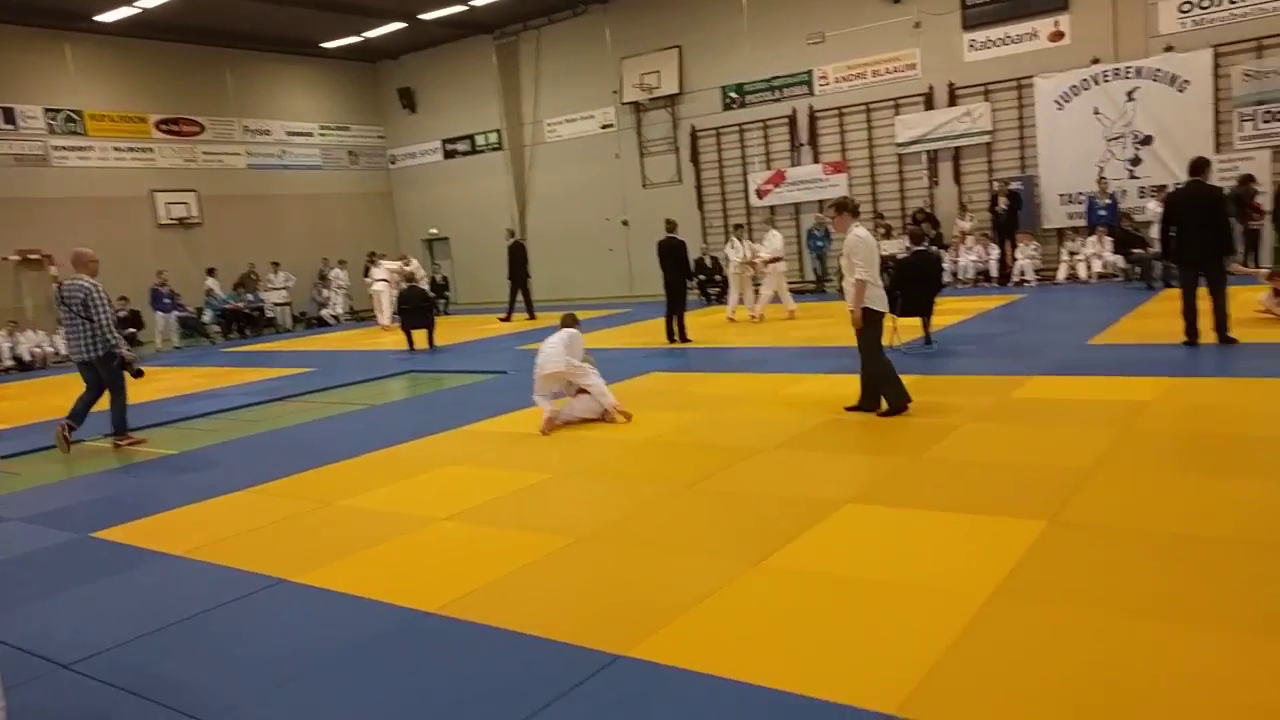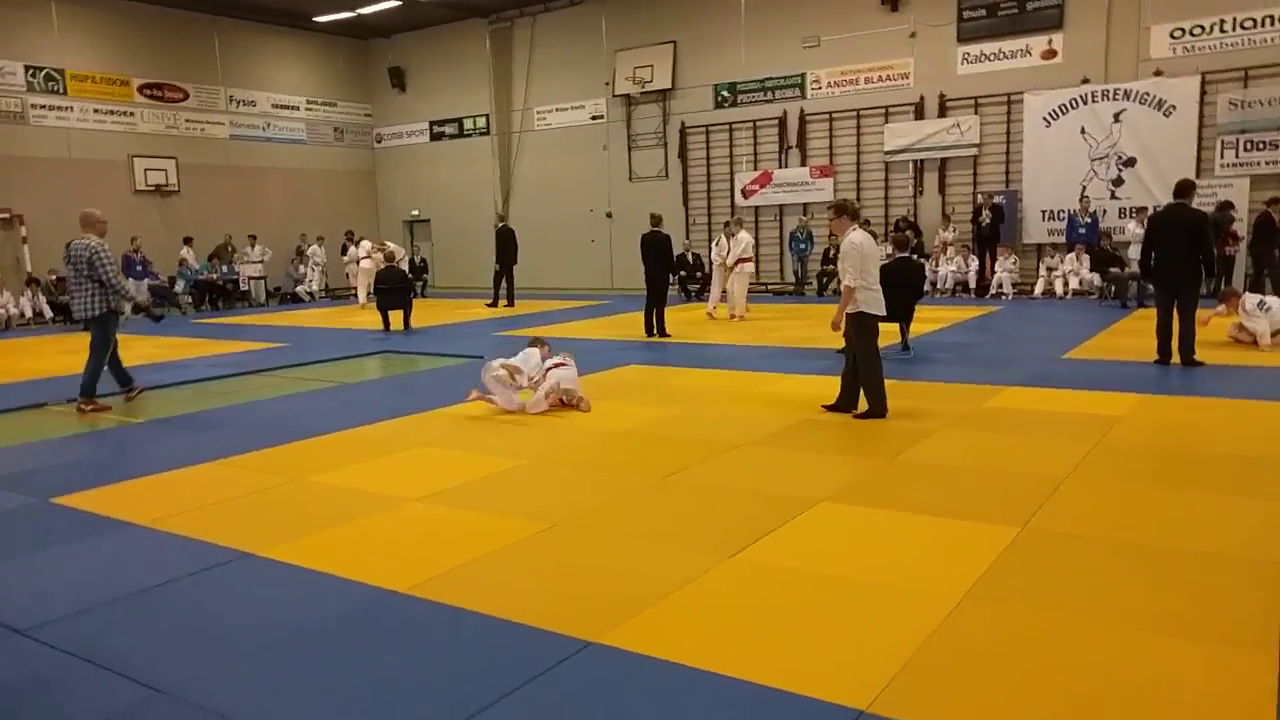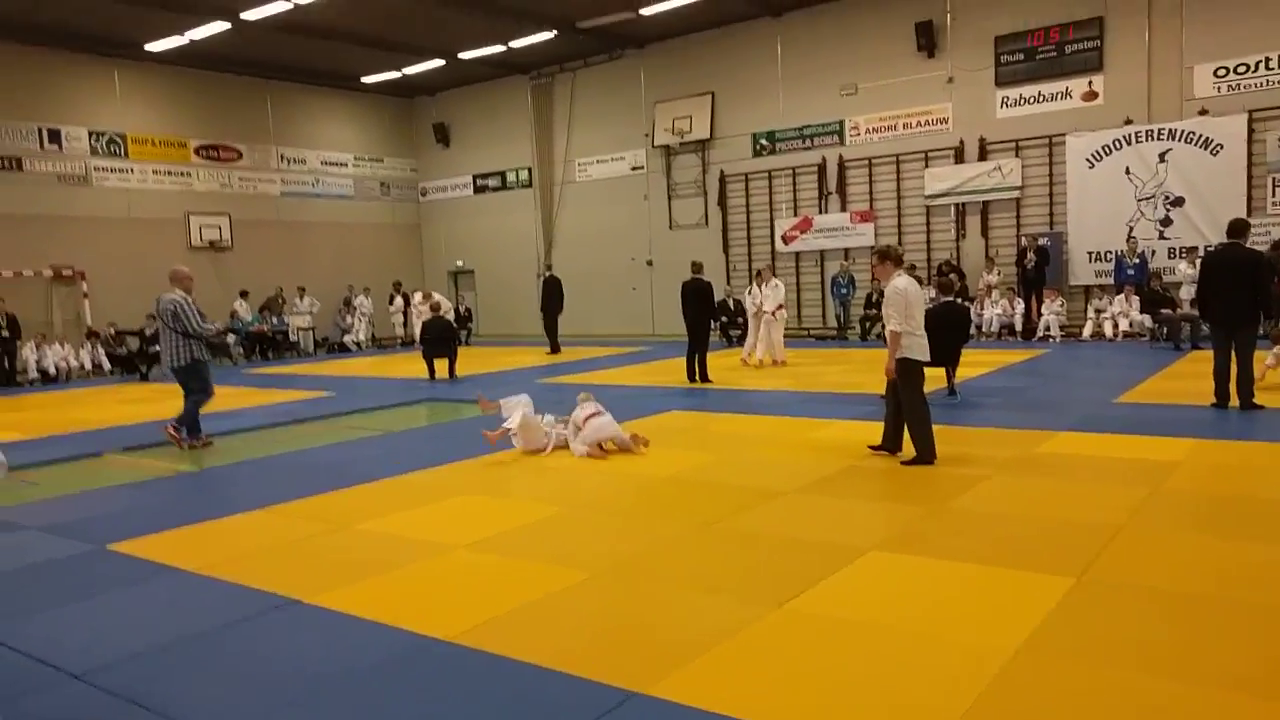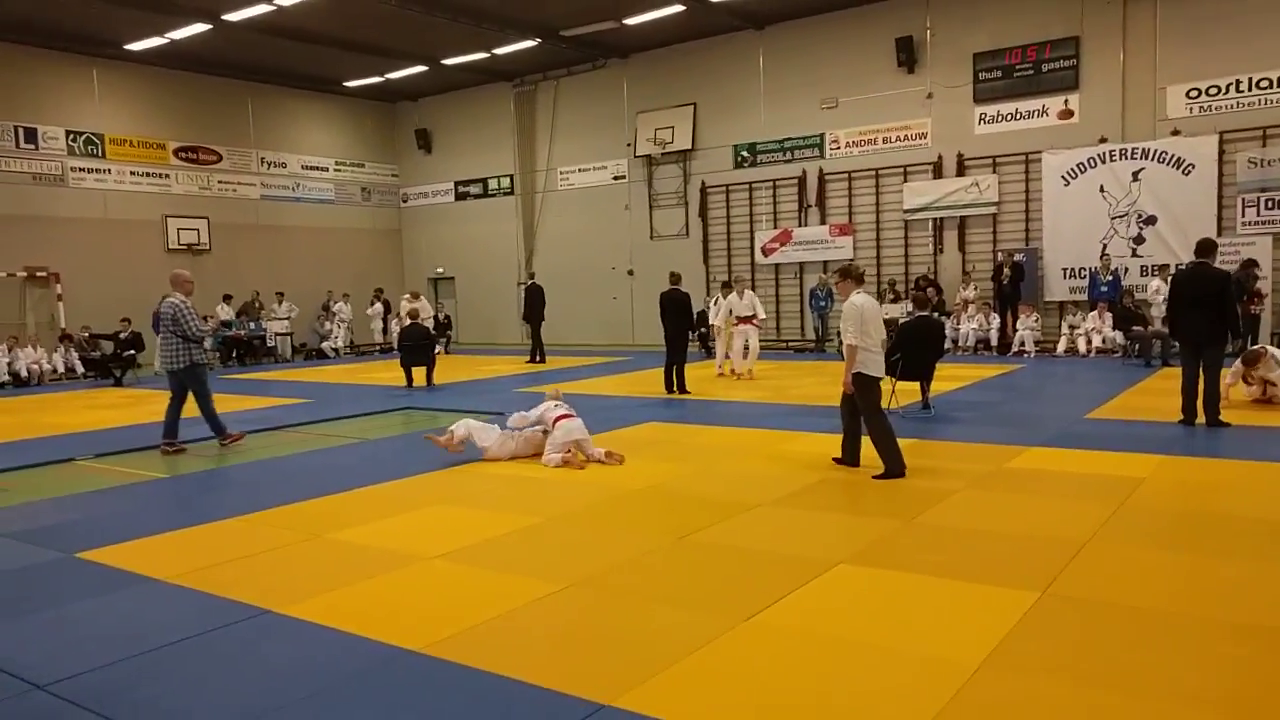
dt=0.3s
person 1, frame 1
left shoulder: (856, 237)
right shoulder: (858, 235)
left elbow: (861, 276)
left wrist: (856, 308)
right wrist: (856, 306)
left hip: (867, 304)
right hip: (869, 303)
left knee: (871, 354)
right knee: (869, 354)
left ankle: (898, 400)
right ankle: (869, 400)
person 1, frame 2
left shoulder: (851, 242)
right shoulder: (863, 237)
left elbow: (850, 283)
left wrist: (839, 313)
left hip: (862, 307)
right hip: (866, 305)
left knee: (867, 357)
right knee: (854, 355)
left ankle: (878, 407)
right ankle: (846, 401)
person 1, frame 3
left shoulder: (894, 288)
right shoulder: (910, 283)
left elbow: (896, 327)
left wrist: (890, 359)
left hip: (906, 352)
right hip: (913, 349)
left knee: (913, 402)
right knee: (894, 397)
left ankle: (925, 453)
right ankle: (891, 443)
person 1, frame 4
left shoulder: (852, 304)
right shoulder: (871, 301)
left elbow: (852, 341)
right elbow: (881, 337)
left wrist: (847, 373)
right wrist: (873, 364)
left hip: (861, 368)
right hip: (872, 365)
left knee: (874, 416)
right knee: (849, 409)
left ankle: (895, 466)
right ankle: (850, 456)
person 2, frame 1
left shoulder: (63, 289)
right shoulder: (92, 287)
left elbow: (66, 321)
right elbow: (104, 322)
right wrist: (121, 349)
left hip: (78, 350)
right hip: (101, 347)
left knee: (94, 389)
right knee: (117, 389)
left ankle: (67, 426)
right ankle: (120, 435)
person 2, frame 2
left shoulder: (71, 247)
right shoulder: (98, 246)
left elbow: (71, 282)
right elbow: (112, 280)
right wrist: (133, 299)
left hip: (83, 308)
right hip: (103, 307)
left knee: (109, 346)
right knee: (100, 351)
left ankle: (128, 386)
right ankle: (86, 398)
person 2, frame 3
left shoulder: (163, 300)
right shoulder: (183, 300)
right elbow: (197, 328)
left wrist: (208, 330)
right wrist: (215, 329)
left hip: (172, 357)
right hip: (190, 356)
left knee: (191, 394)
right knee: (205, 392)
left ankle: (195, 435)
right ankle: (176, 426)
person 2, frame 4
left shoulder: (166, 303)
right shoulder: (182, 304)
right elbow: (196, 332)
left wrist: (205, 326)
right wrist: (210, 327)
left hip: (171, 360)
right hip: (188, 359)
left knee: (177, 399)
right knee: (204, 397)
left ankle: (168, 441)
right ankle: (223, 435)
person 3, frame 1
left shoulder: (1174, 197)
right shoulder: (1215, 193)
left elbow: (1166, 227)
right elbow: (1224, 224)
left wrist: (1168, 251)
right wrist: (1227, 249)
left hip: (1184, 253)
right hip: (1211, 252)
left knee: (1188, 296)
right knee: (1218, 293)
left ankle: (1191, 336)
right ankle: (1222, 333)
person 3, frame 2
left shoulder: (1156, 218)
right shoulder: (1199, 217)
left elbow: (1147, 248)
right elbow: (1207, 248)
left wrist: (1146, 272)
right wrist: (1210, 271)
left hip: (1163, 274)
right hip: (1189, 275)
left knee: (1164, 317)
right knee: (1187, 317)
left ankle: (1164, 355)
right ankle: (1187, 356)
person 3, frame 3
left shoulder: (1210, 257)
right shoulder: (1255, 257)
left elbow: (1202, 289)
right elbow: (1264, 288)
left wrist: (1204, 312)
right wrist: (1267, 312)
left hip: (1218, 316)
right hip: (1246, 316)
left knee: (1221, 359)
right knee: (1244, 359)
left ankle: (1221, 398)
right ankle: (1246, 400)
person 3, frame 4
left shoulder: (1179, 277)
right shoulder: (1222, 277)
left elbow: (1172, 308)
right elbow: (1230, 308)
left wrist: (1174, 331)
right wrist: (1235, 332)
left hip: (1187, 334)
right hip: (1214, 335)
left knee: (1189, 376)
right knee: (1212, 377)
left ankle: (1189, 415)
right ankle: (1212, 417)
